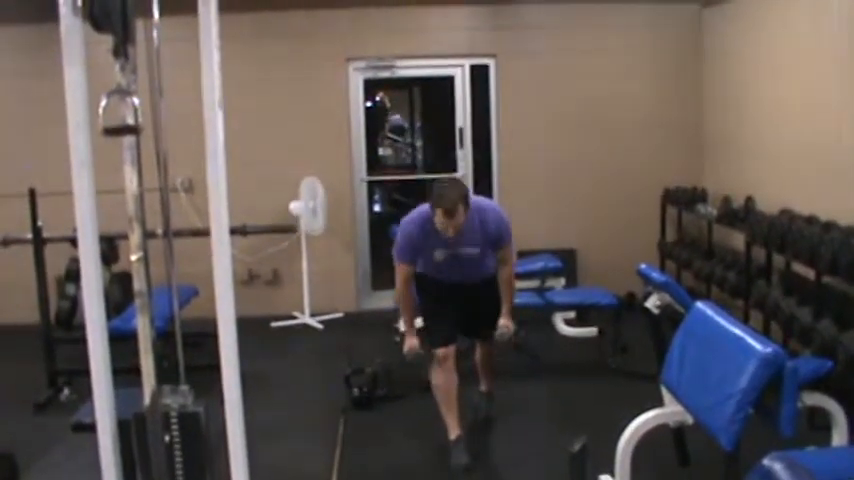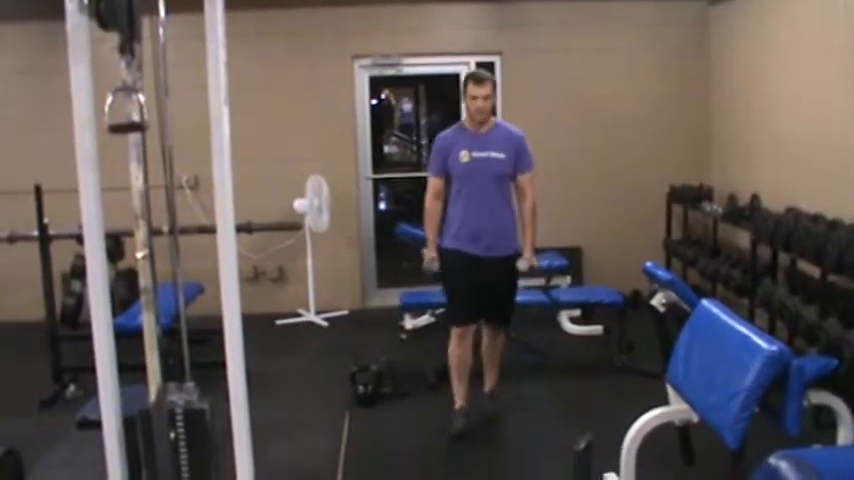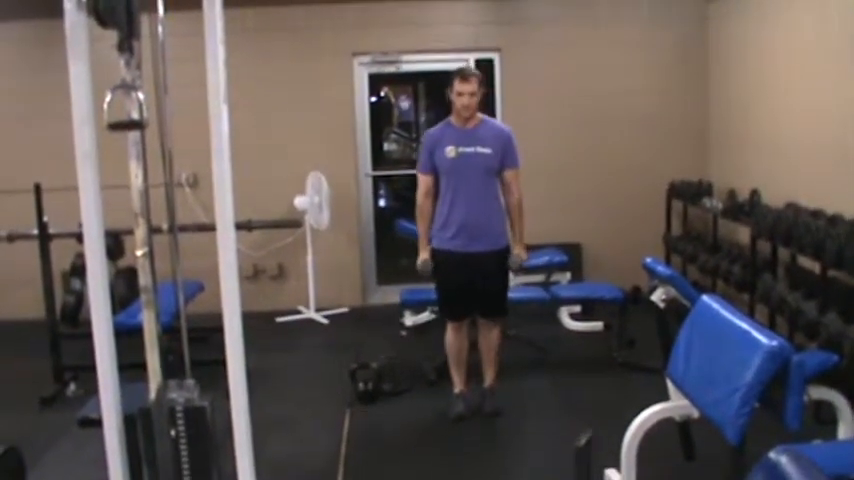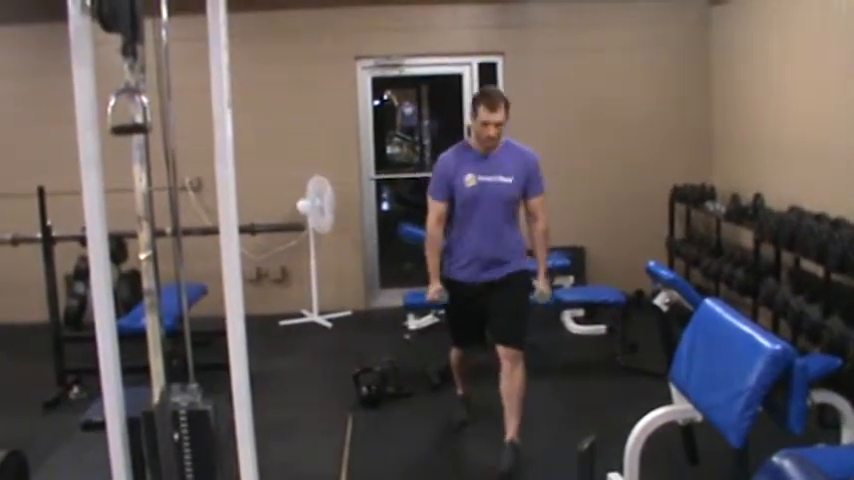
dt=0.7s
person 1, frame 1
left shoulder: (492, 217)
right shoulder: (412, 227)
left elbow: (506, 264)
right elbow: (404, 281)
left wrist: (506, 313)
right wrist: (410, 331)
left hip: (481, 282)
right hip: (436, 284)
left knee: (487, 343)
right knee: (443, 355)
left ankle: (485, 388)
right ankle: (455, 435)
person 1, frame 2
left shoulder: (514, 140)
right shoulder: (446, 141)
left elbow: (526, 195)
right elbow: (434, 197)
left wrist: (528, 247)
right wrist: (431, 247)
left hip: (503, 252)
right hip: (459, 251)
left knee: (495, 327)
right knee: (462, 330)
left ankle: (490, 390)
right ankle: (460, 404)
person 1, frame 3
left shoulder: (500, 135)
right shoulder: (434, 139)
left elbow: (512, 191)
right elbow: (425, 196)
left wrist: (518, 241)
right wrist: (424, 246)
left hip: (492, 247)
right hip: (449, 248)
left knee: (490, 322)
right knee: (456, 323)
left ankle: (489, 386)
right ankle: (459, 391)
person 1, frame 4
left shoulder: (525, 160)
right shoulder: (449, 162)
left elbow: (537, 219)
right elbow: (435, 224)
left wrist: (543, 273)
right wrist: (434, 278)
left hip: (509, 274)
right hip: (461, 275)
left knee: (511, 355)
right knee: (461, 347)
left ankle: (512, 438)
right ankle: (461, 393)
